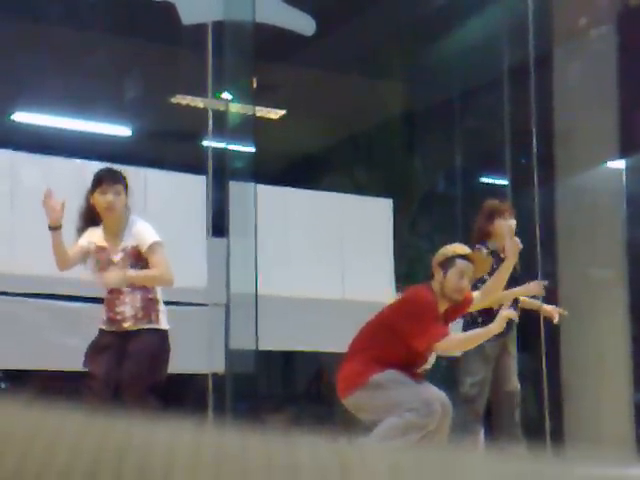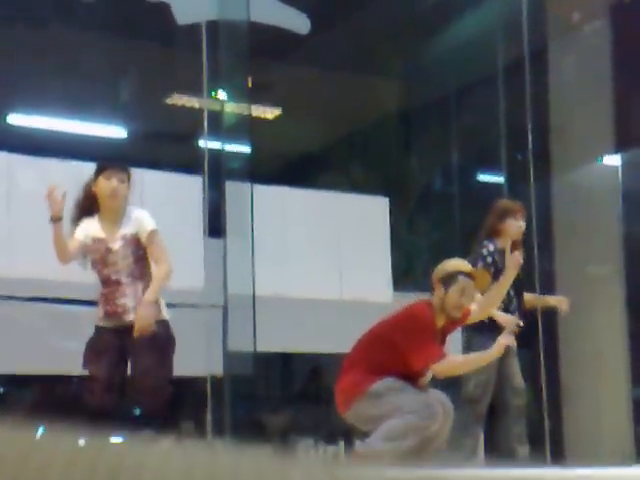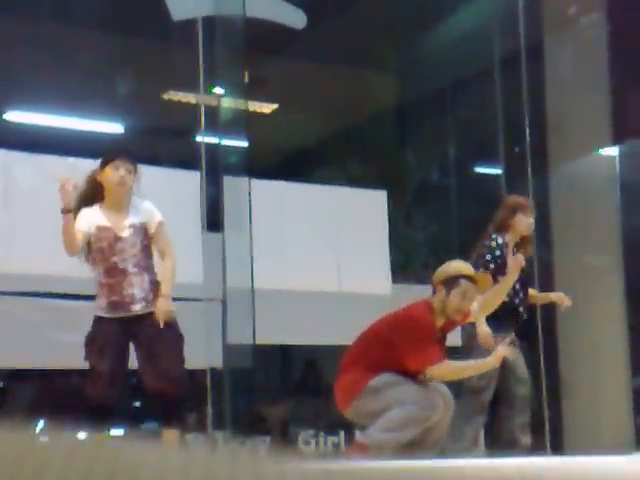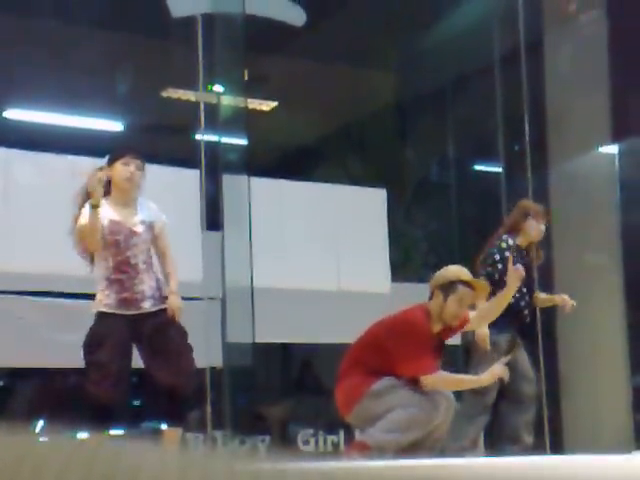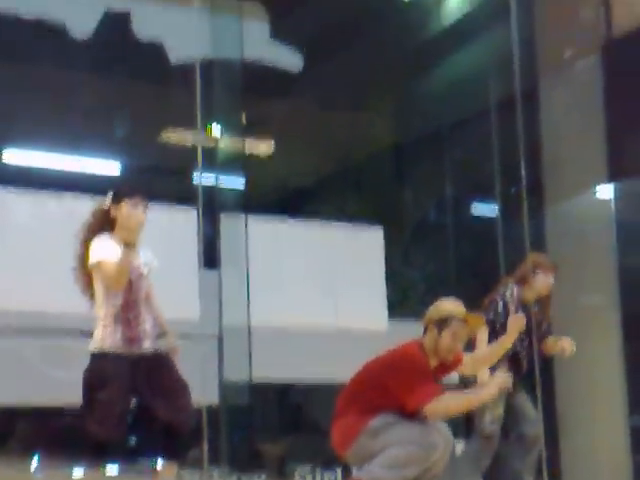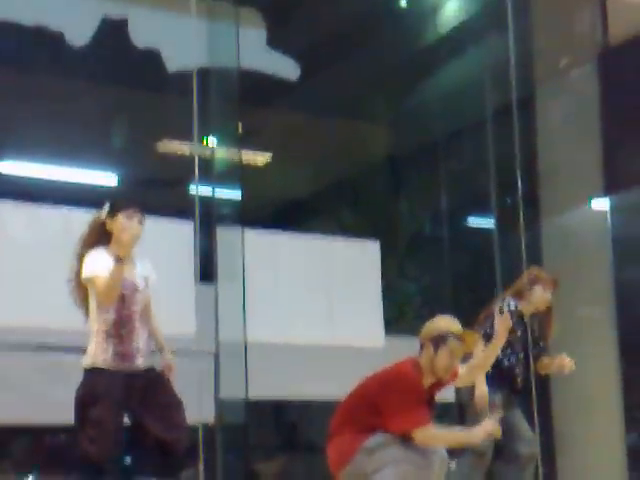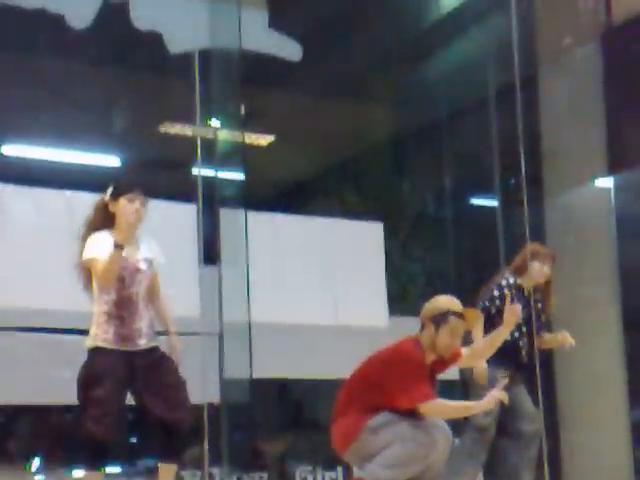
dt=0.3s
person 1, frame 1
left shoulder: (140, 230)
right shoulder: (92, 235)
left elbow: (165, 276)
right elbow: (64, 264)
left wrist: (123, 275)
right wrist: (55, 225)
left hip: (148, 327)
right hip: (112, 328)
left knee: (136, 395)
right knee: (98, 394)
person 1, frame 2
left shoulder: (139, 219)
right shoulder: (88, 226)
left elbow: (164, 266)
right elbow: (65, 257)
left wrist: (147, 301)
right wrist: (57, 217)
left hip: (147, 318)
right hip: (108, 323)
left knee: (150, 386)
right knee: (99, 394)
person 1, frame 3
left shoulder: (145, 210)
right shoulder: (89, 216)
left elbow: (168, 256)
right elbow: (72, 250)
left wrist: (165, 295)
right wrist: (67, 209)
left hip: (149, 310)
right hip: (108, 314)
left knee: (169, 378)
right knee: (101, 385)
left ankle: (170, 448)
person 1, frame 4
left shoulder: (149, 209)
right shoulder: (96, 209)
left elbow: (165, 256)
right elbow: (91, 245)
left wrist: (173, 292)
right wrist: (94, 201)
left hip: (154, 308)
right hip: (112, 311)
left knee: (181, 375)
right knee: (106, 387)
person 1, frame 5
left shoulder: (143, 252)
right shoulder: (102, 245)
right elbow: (116, 281)
left wrist: (167, 334)
right wrist: (128, 241)
left hip: (147, 350)
right hip: (112, 350)
left knee: (178, 416)
right knee: (107, 427)
person 1, frame 6
left shoulder: (143, 266)
right shoulder: (96, 259)
right elbow: (106, 298)
left wrist: (164, 350)
right wrist: (120, 256)
left hip: (141, 367)
right hip: (105, 367)
left knee: (172, 434)
right knee: (100, 446)
person 1, frame 7
left shoulder: (149, 246)
right shoulder: (99, 241)
right elbow: (101, 282)
left wrist: (170, 333)
right wrist: (120, 241)
left hip: (146, 348)
right hip: (107, 348)
left knee: (176, 415)
right knee: (101, 428)
person 2, frame 1
left shoulder: (506, 256)
right shoulder: (480, 254)
left wrist: (541, 307)
left hip: (505, 336)
left knee: (509, 397)
right knee: (474, 400)
person 2, frame 2
left shoulder: (512, 256)
right shoulder: (487, 251)
left wrist: (546, 300)
right wrist: (498, 315)
right hip: (484, 335)
left knee: (515, 396)
right knee: (476, 400)
left ankle: (514, 459)
right ankle: (466, 461)
person 2, frame 3
left shoulder: (517, 251)
right shoulder: (494, 244)
left wrist: (550, 297)
right wrist: (480, 323)
left hip: (506, 330)
right hip: (489, 328)
left knee: (519, 388)
right knee: (479, 391)
left ankle: (513, 449)
right ankle: (462, 452)
person 2, frame 4
left shoulder: (527, 255)
right shoulder: (503, 245)
left elbow: (529, 296)
left wrist: (555, 299)
left hip: (510, 331)
right hip: (492, 329)
left knee: (526, 387)
right knee: (483, 390)
left ankle: (515, 447)
right ankle: (461, 450)
person 2, frame 5
left shoulder: (535, 308)
right shoulder: (509, 294)
left elbow: (543, 343)
right elbow: (485, 328)
left wrist: (561, 344)
left hip: (513, 376)
left knee: (531, 428)
right knee: (490, 430)
person 2, frame 6
left shoulder: (534, 324)
right shoulder: (506, 308)
left elbow: (539, 364)
left wrist: (558, 363)
right wrist: (479, 384)
left hip: (509, 394)
right hip: (487, 388)
left knee: (526, 448)
right knee: (481, 448)
person 2, frame 7
left shoulder: (535, 299)
right shoulder: (506, 284)
left elbow: (536, 338)
left wrist: (557, 339)
left hip: (513, 369)
right hip: (491, 365)
left knee: (529, 425)
right knee: (483, 424)
person 3, frame 1
left shoulder: (448, 300)
right shoulder: (420, 300)
left elbow: (486, 297)
right elbow: (445, 345)
left wrist: (510, 260)
right wrist: (494, 327)
left hip: (387, 375)
right hip: (362, 378)
left knee: (441, 407)
right knee: (425, 409)
person 3, frame 2
left shoulder: (444, 314)
right shoulder: (417, 317)
left elbow: (482, 309)
right elbow: (440, 367)
left wrist: (509, 274)
right wrist: (491, 353)
left hip: (386, 388)
right hip: (358, 390)
left knee: (441, 410)
right knee: (427, 410)
person 3, frame 3
left shoulder: (443, 313)
right shoulder: (417, 318)
left elbow: (482, 308)
right elbow: (436, 370)
left wrist: (511, 276)
right wrist: (488, 362)
left hip: (384, 386)
right hip: (358, 388)
left knee: (442, 402)
right knee: (430, 400)
right ankle: (363, 451)
person 3, frame 4
left shoulder: (441, 318)
right shoulder: (413, 323)
left elbow: (480, 317)
right elbow: (429, 379)
left wrist: (511, 287)
right wrist: (482, 379)
left hip: (385, 391)
right hip: (358, 394)
left knee: (442, 403)
right knee: (433, 402)
right ankle: (363, 450)
person 3, frame 5
left shoulder: (438, 355)
right shoulder: (411, 358)
left elbow: (475, 363)
right elbow: (435, 407)
left wrist: (510, 336)
right wrist: (486, 392)
right hip: (355, 431)
left knee: (439, 437)
right knee: (430, 439)
person 3, frame 6
left shoulder: (431, 372)
right shoulder: (404, 377)
left elbow: (470, 373)
right elbow: (421, 434)
left wrist: (499, 339)
right wrist: (473, 435)
left hip: (377, 444)
right hip: (351, 449)
left knee: (437, 459)
right knee: (425, 460)
person 3, frame 7
left shoulder: (433, 351)
right shoulder: (407, 356)
left elbow: (472, 356)
right elbow: (429, 407)
left wrist: (507, 326)
right wrist: (481, 404)
left hip: (380, 421)
right hip: (355, 428)
left knee: (440, 436)
right knee: (426, 438)
